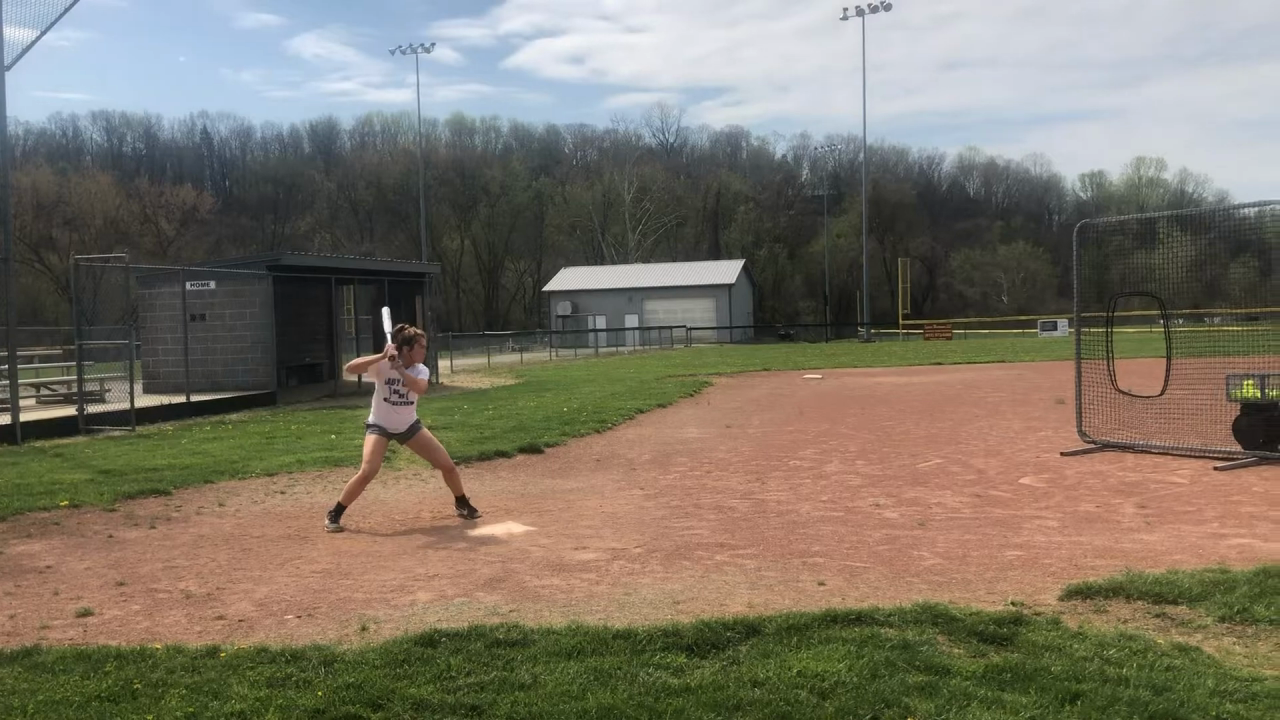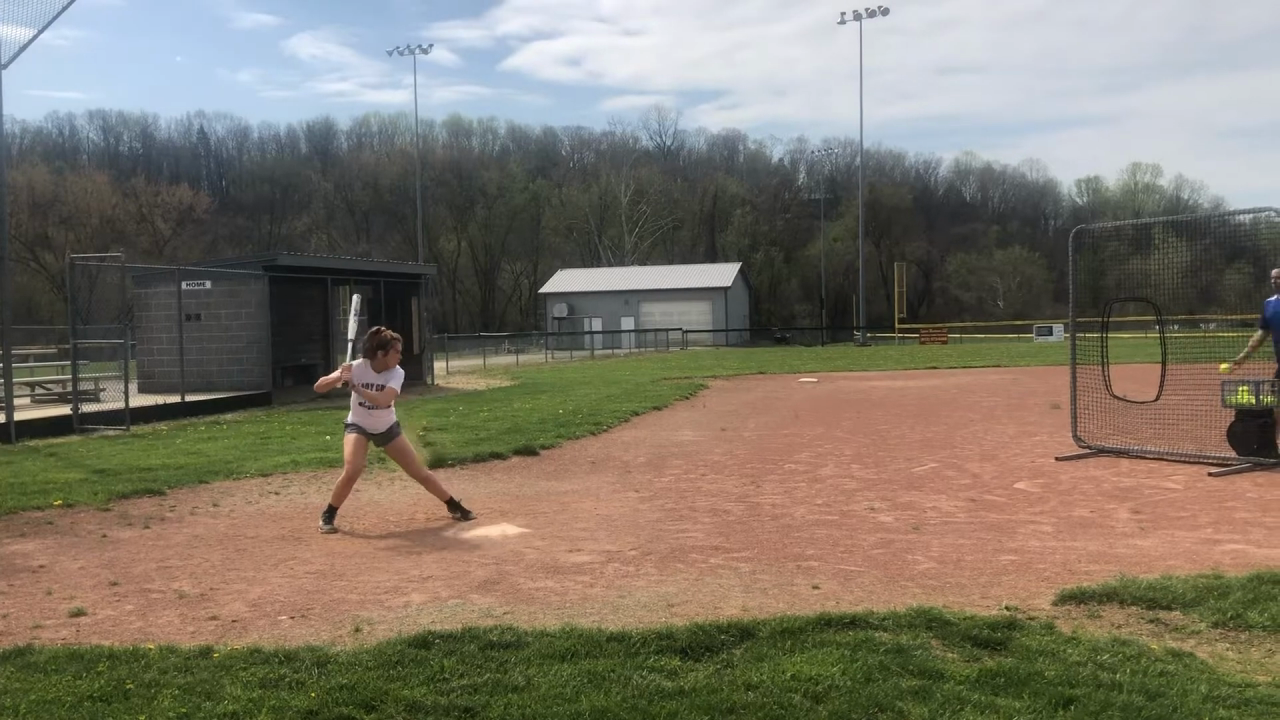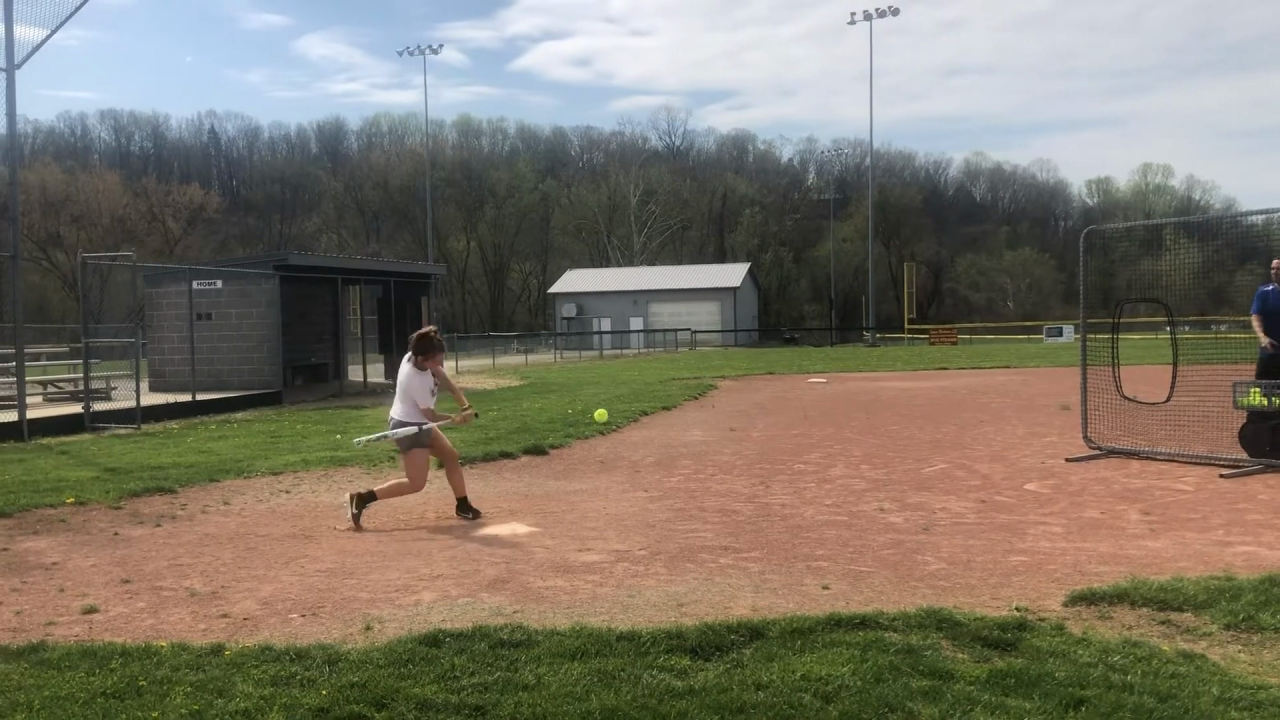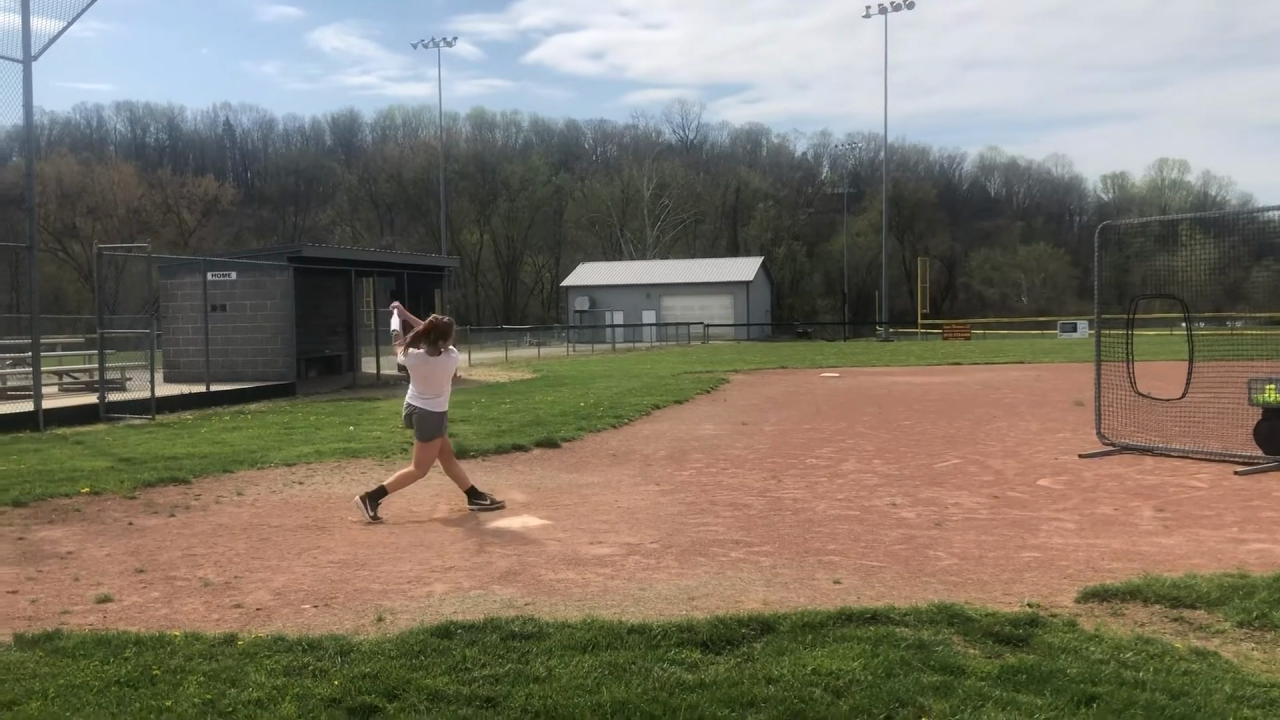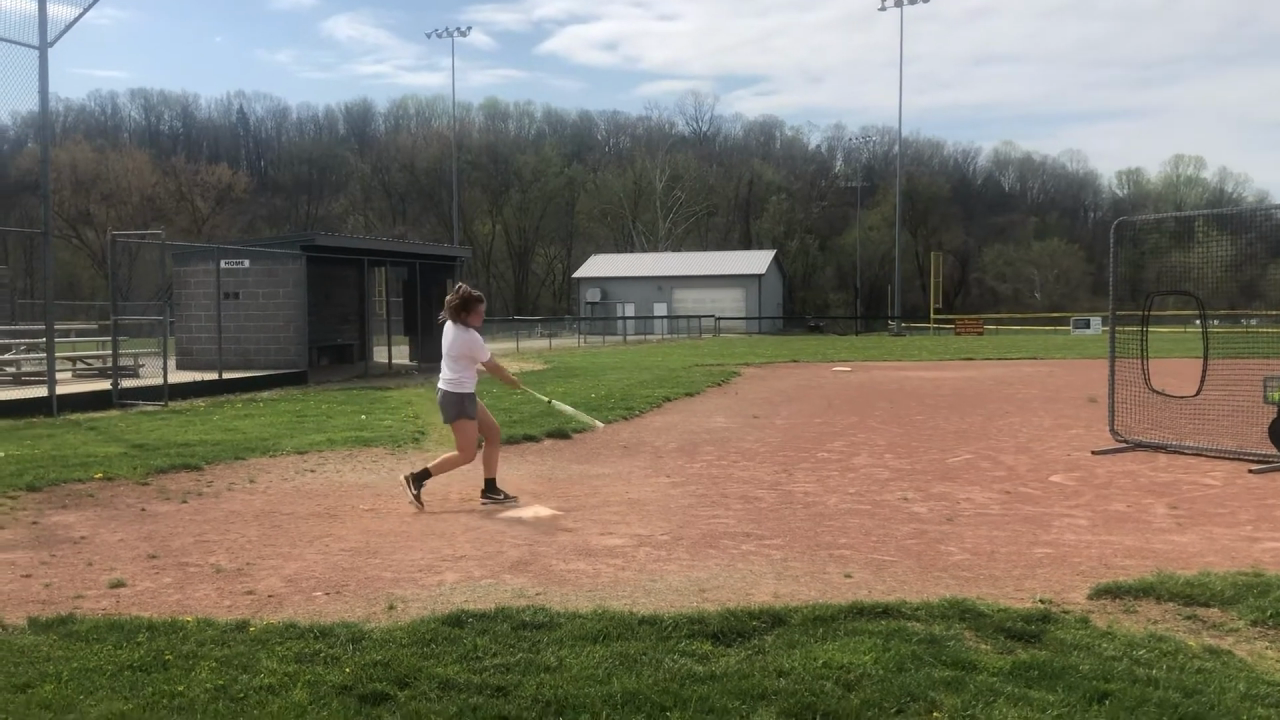
dt=0.5s
person 1, frame 1
left shoulder: (421, 370)
right shoulder: (382, 364)
left elbow: (420, 388)
right elbow: (349, 368)
left wrist: (398, 367)
right wrist: (382, 356)
left hip: (409, 425)
right hip: (379, 425)
left knee: (447, 465)
right knee: (368, 472)
left ankle: (462, 504)
right ankle: (335, 513)
person 1, frame 2
left shoulder: (397, 373)
right shoulder: (358, 367)
left elbow: (383, 400)
right elbow: (318, 387)
left wrist: (354, 385)
right wrist: (340, 377)
left hip: (388, 427)
right hip: (358, 426)
left knee: (420, 473)
right knee: (352, 471)
left ankle: (454, 506)
right ankle: (328, 514)
person 1, frame 3
left shoulder: (412, 357)
right shoulder: (416, 381)
left elbow: (444, 379)
right elbow: (430, 414)
left wrist: (465, 403)
right wrist: (456, 418)
left hip: (419, 424)
right hip: (408, 427)
left knee: (452, 458)
right knee: (416, 483)
left ankle: (464, 507)
right ankle: (360, 500)
person 1, frame 4
left shoulder: (411, 357)
right shoulder: (451, 357)
left elbow: (400, 347)
right elbow: (436, 339)
left wrist: (400, 317)
right wrist: (407, 315)
left hip: (414, 408)
right hip: (432, 416)
left knee: (447, 455)
right knee: (419, 469)
left ankle: (475, 496)
right ankle: (371, 498)
person 1, frame 5
left shoulder: (451, 326)
right shoulder: (472, 337)
right elbow: (491, 366)
right wrist: (511, 379)
left hip: (462, 394)
right hip: (456, 397)
left knee: (493, 432)
right knee: (466, 453)
left ankle: (490, 490)
right ankle: (416, 479)
